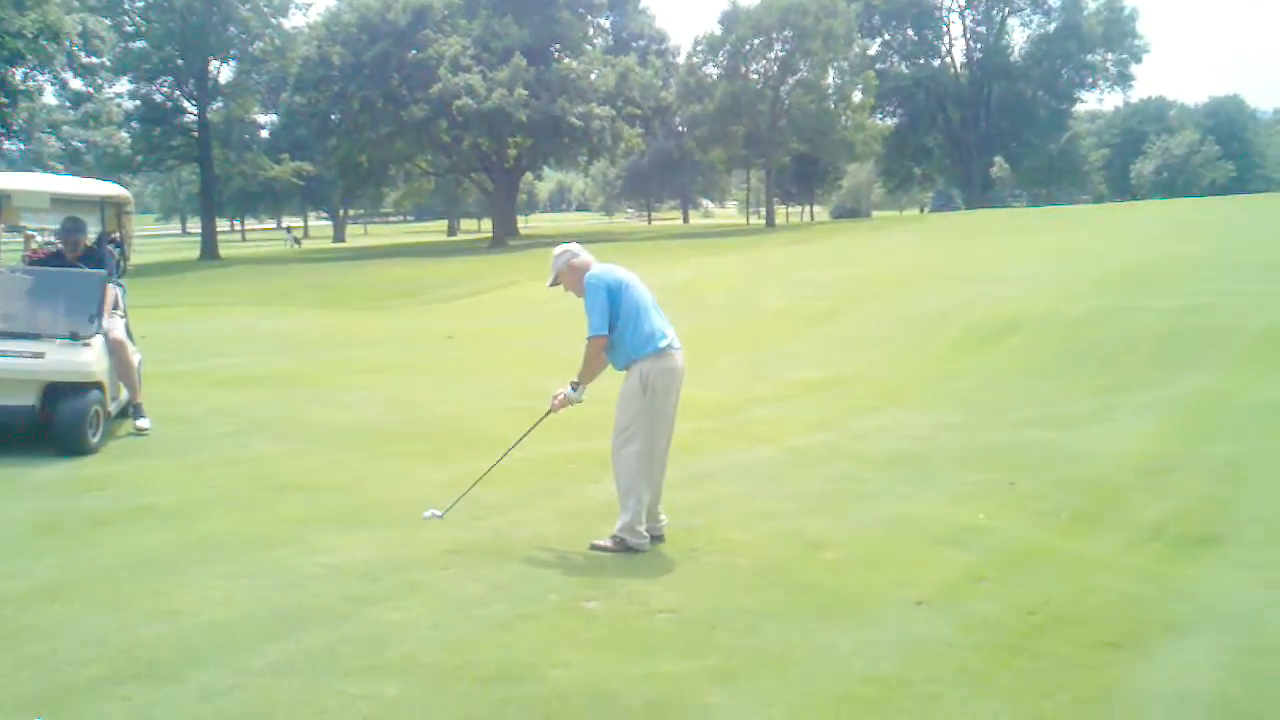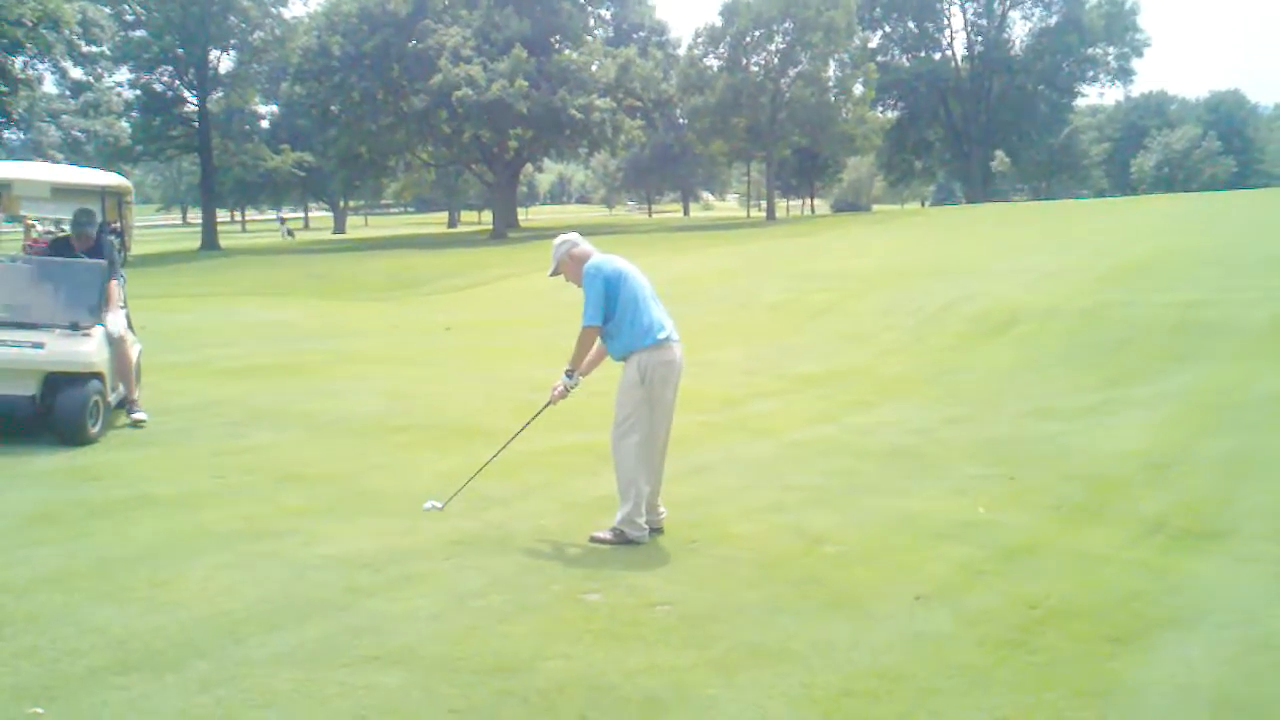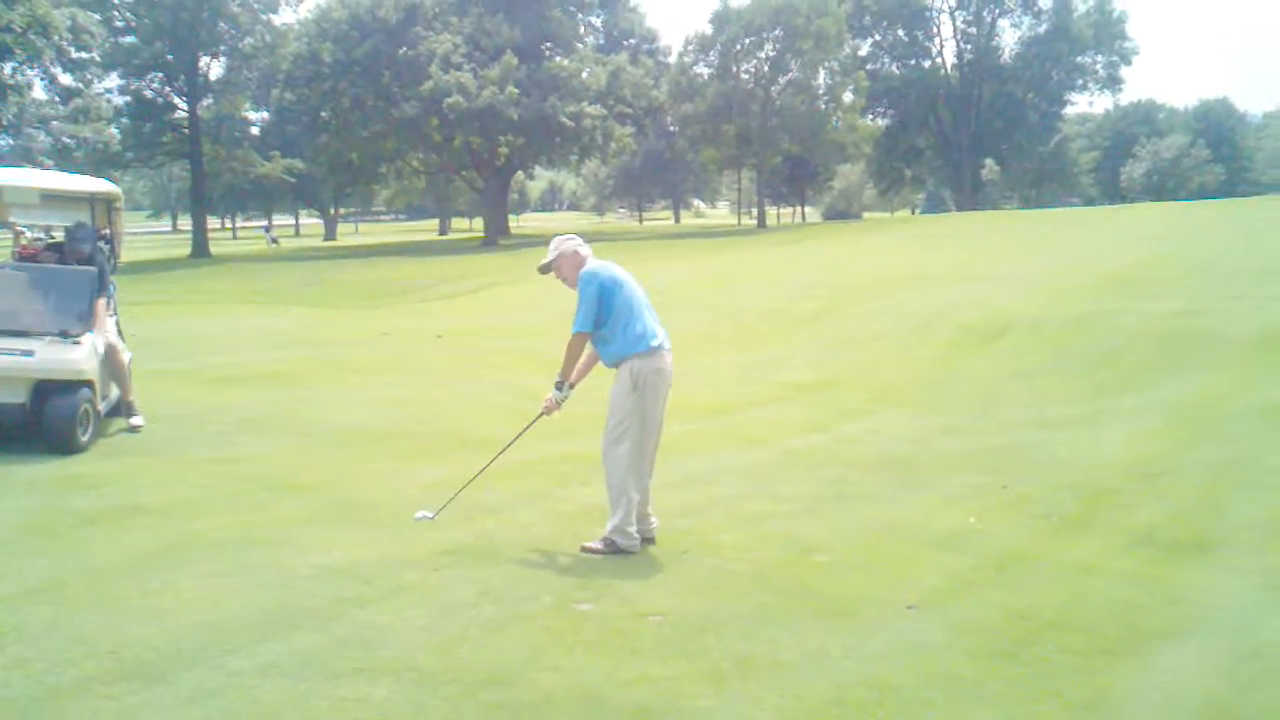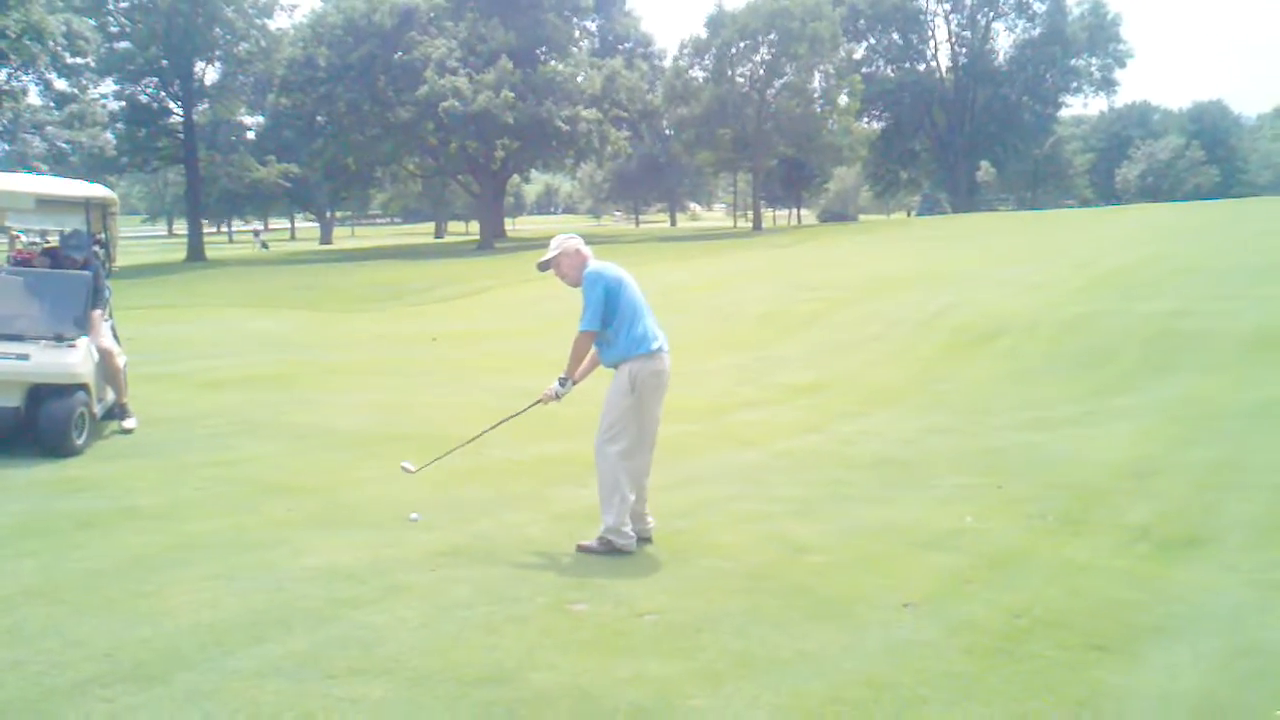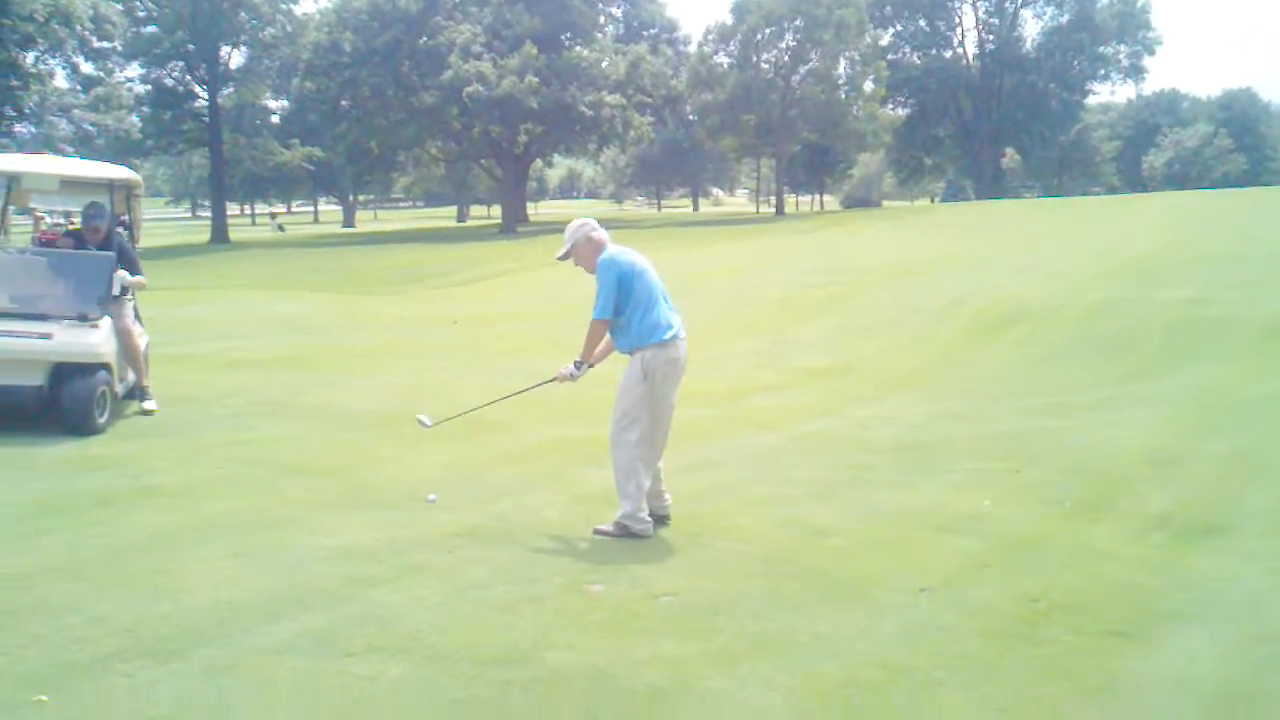
dt=0.4s
person 1, frame 1
left shoulder: (594, 280)
right shoulder: (612, 276)
left elbow: (598, 341)
right elbow: (610, 346)
left wrist: (577, 385)
right wrist: (576, 387)
left hip: (649, 367)
right hip: (667, 361)
left knee: (629, 449)
right knee: (649, 448)
left ankle: (632, 533)
right ankle: (651, 523)
person 1, frame 2
left shoulder: (594, 269)
right shoulder: (613, 267)
left elbow: (590, 330)
right elbow: (608, 336)
left wrist: (570, 374)
right wrist: (577, 376)
left hip: (647, 358)
right hip: (666, 353)
left knee: (629, 441)
right knee: (649, 441)
left ankle: (631, 525)
right ankle: (650, 515)
person 1, frame 3
left shoulder: (591, 275)
right shoulder: (606, 274)
left elbow: (580, 338)
right elbow: (598, 345)
left wrist: (560, 386)
right wrist: (568, 386)
left hip: (639, 366)
right hip: (654, 361)
left knee: (619, 450)
right knee: (637, 450)
left ankle: (622, 535)
right ankle: (641, 525)
person 1, frame 4
left shoulder: (595, 274)
right shoulder: (606, 275)
left elbow: (587, 336)
right elbow: (604, 343)
left wrist: (564, 381)
right wrist: (572, 382)
left hip: (637, 367)
right hip: (651, 363)
left knee: (612, 449)
right knee: (633, 450)
left ankle: (618, 535)
right ankle: (638, 525)
person 1, frame 5
left shoulder: (608, 261)
right shoulder: (625, 258)
left elbow: (600, 322)
left wrist: (580, 364)
right wrist: (590, 362)
left hip: (652, 354)
right hip: (670, 349)
left knee: (627, 436)
right knee: (647, 434)
left ankle: (635, 519)
right ankle: (656, 506)
person 2, frame 1
left shoulder: (100, 256)
right shoulder: (50, 261)
left elbow: (109, 287)
left wrist: (103, 316)
left hip: (101, 316)
left knee: (118, 341)
left ankle: (137, 405)
person 2, frame 2
left shoulder: (104, 247)
right shoulder: (58, 246)
left elbow: (113, 282)
left wrist: (113, 313)
left hip: (102, 307)
left knee: (119, 336)
left ankle: (132, 401)
person 2, frame 3
left shoulder: (97, 262)
right shoulder: (53, 251)
left elbow: (101, 300)
left wrist: (97, 333)
left hip: (92, 316)
left knee: (110, 344)
left ankle: (129, 404)
person 2, frame 4
left shoulder: (93, 269)
right shoulder: (49, 256)
left elbow: (97, 310)
left wrist: (92, 340)
left hip: (88, 321)
left knee: (105, 348)
left ankle: (123, 406)
person 2, frame 5
left shoulder: (118, 244)
right shoulder: (71, 238)
left elbow: (143, 283)
left wrist: (128, 279)
right wrist: (59, 249)
left hip: (114, 299)
left knee: (124, 328)
left ankle: (144, 388)
